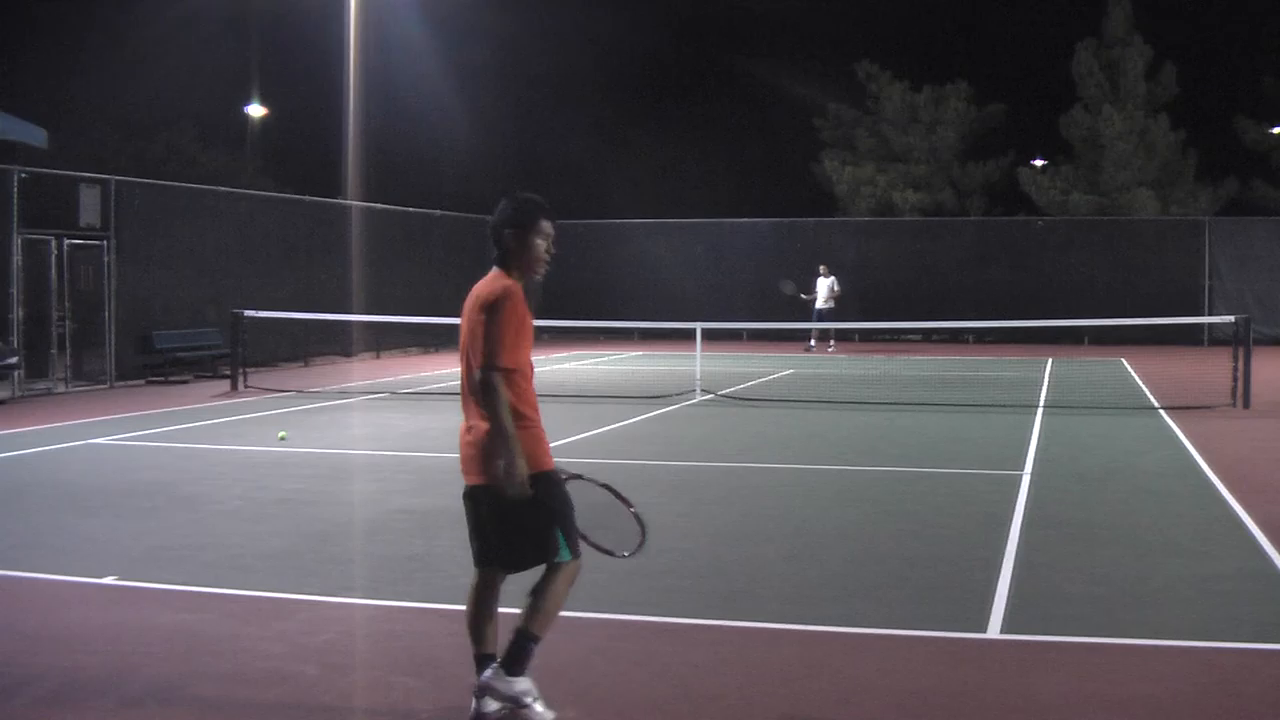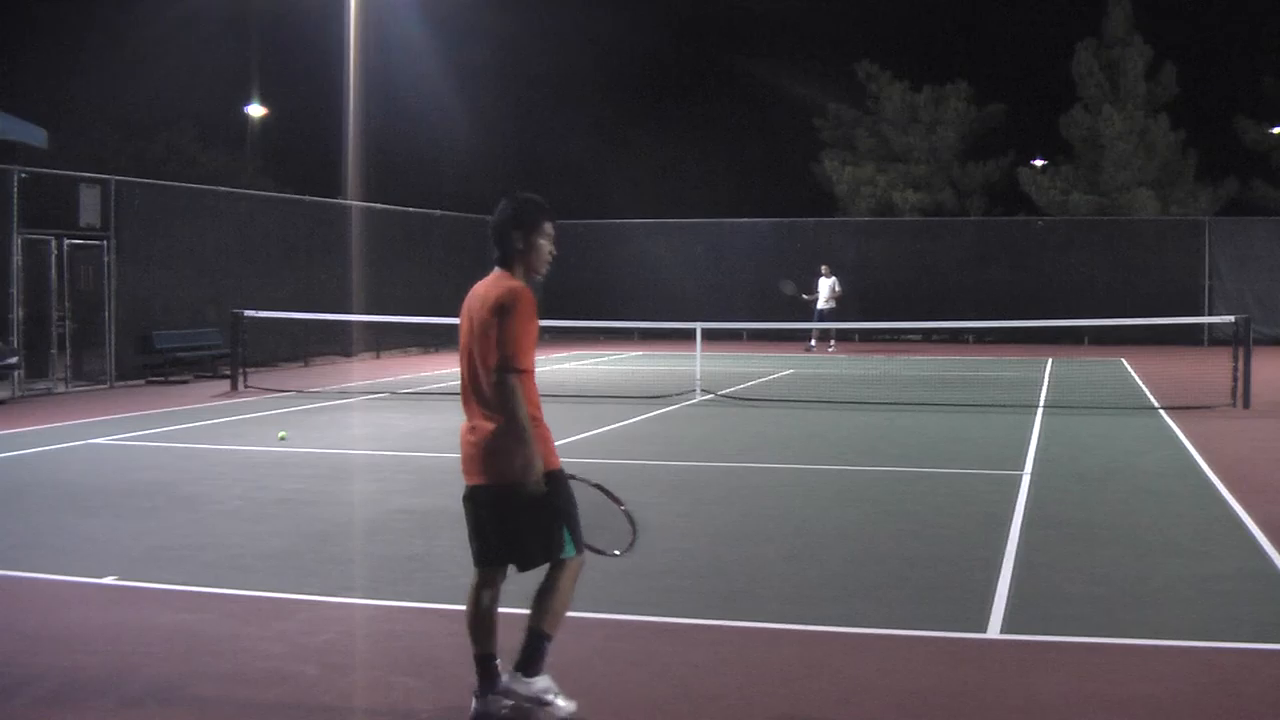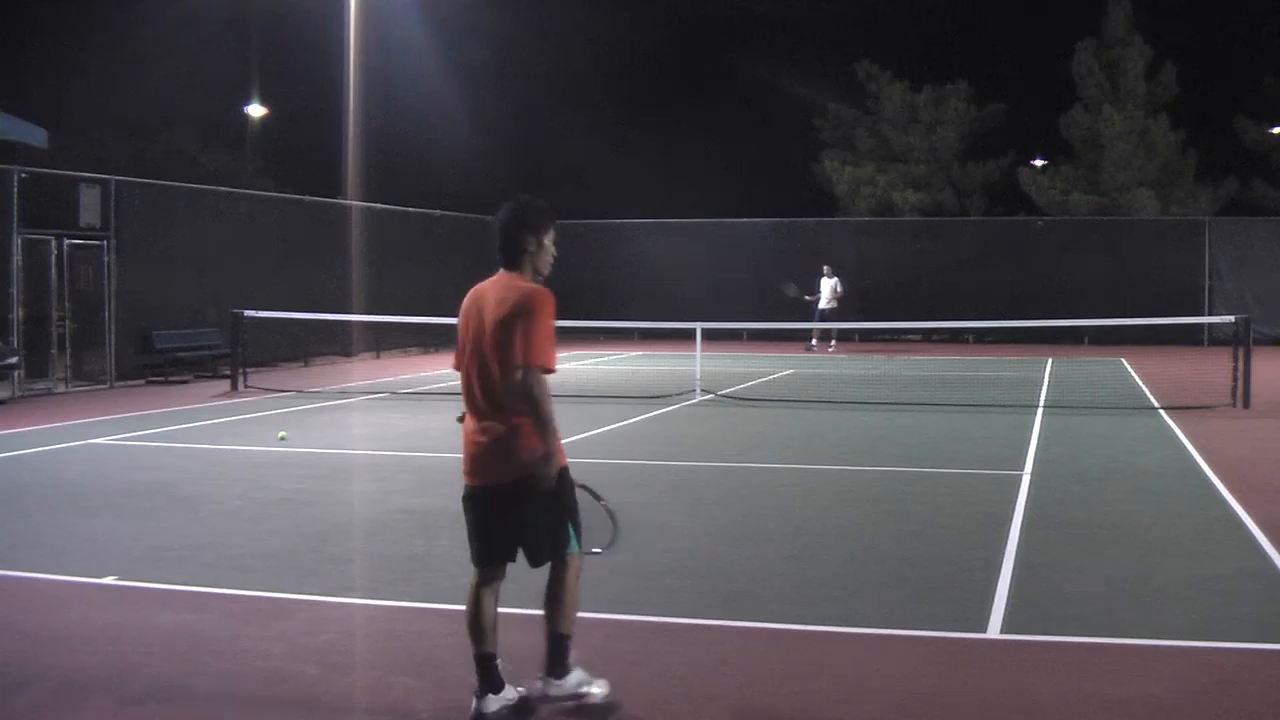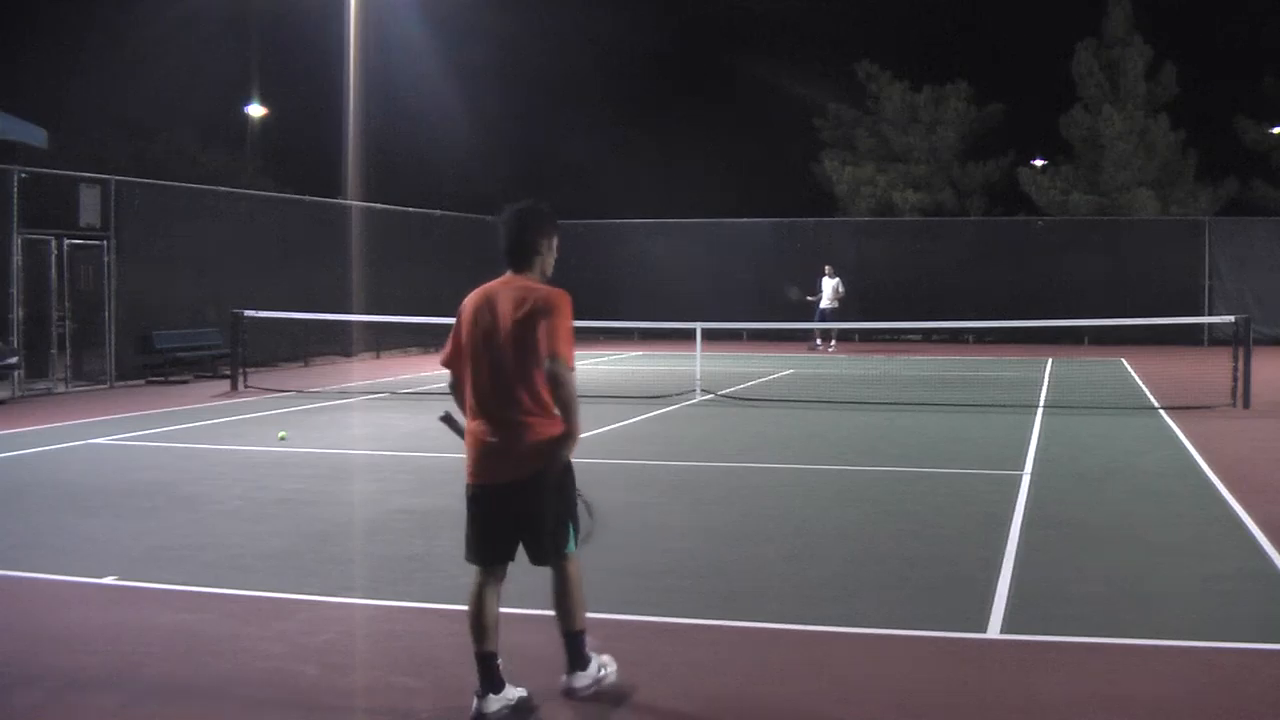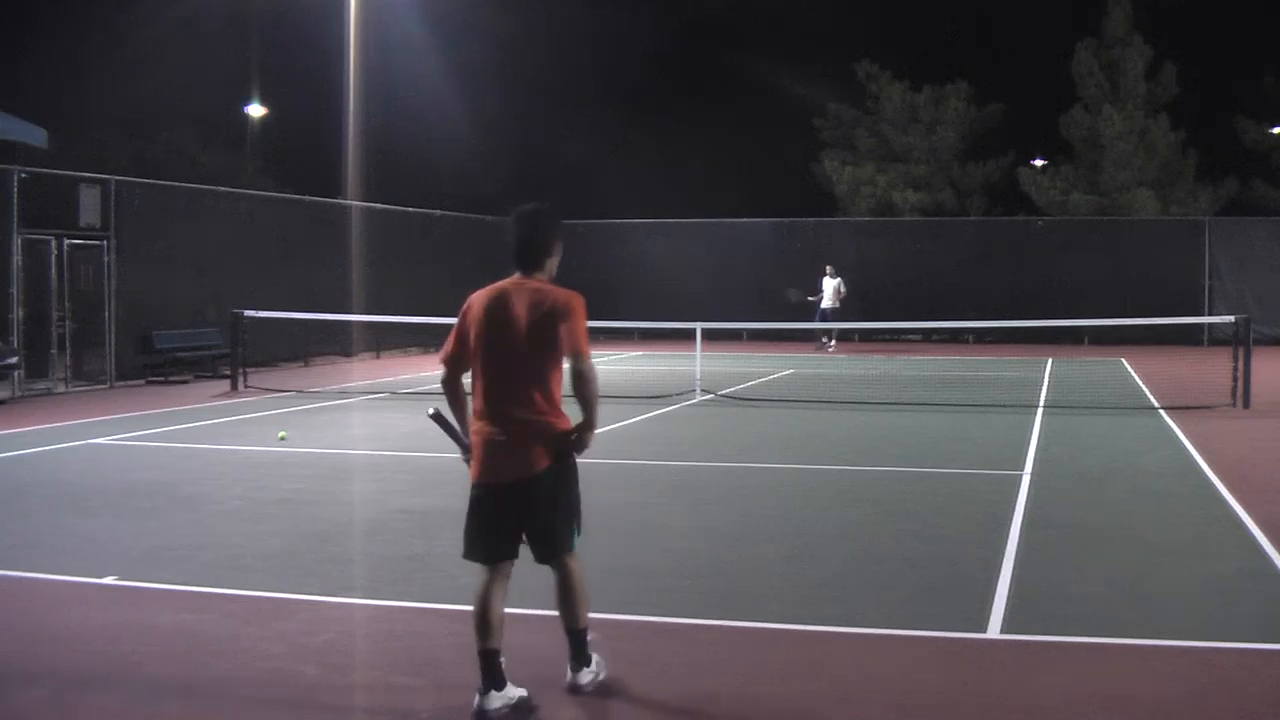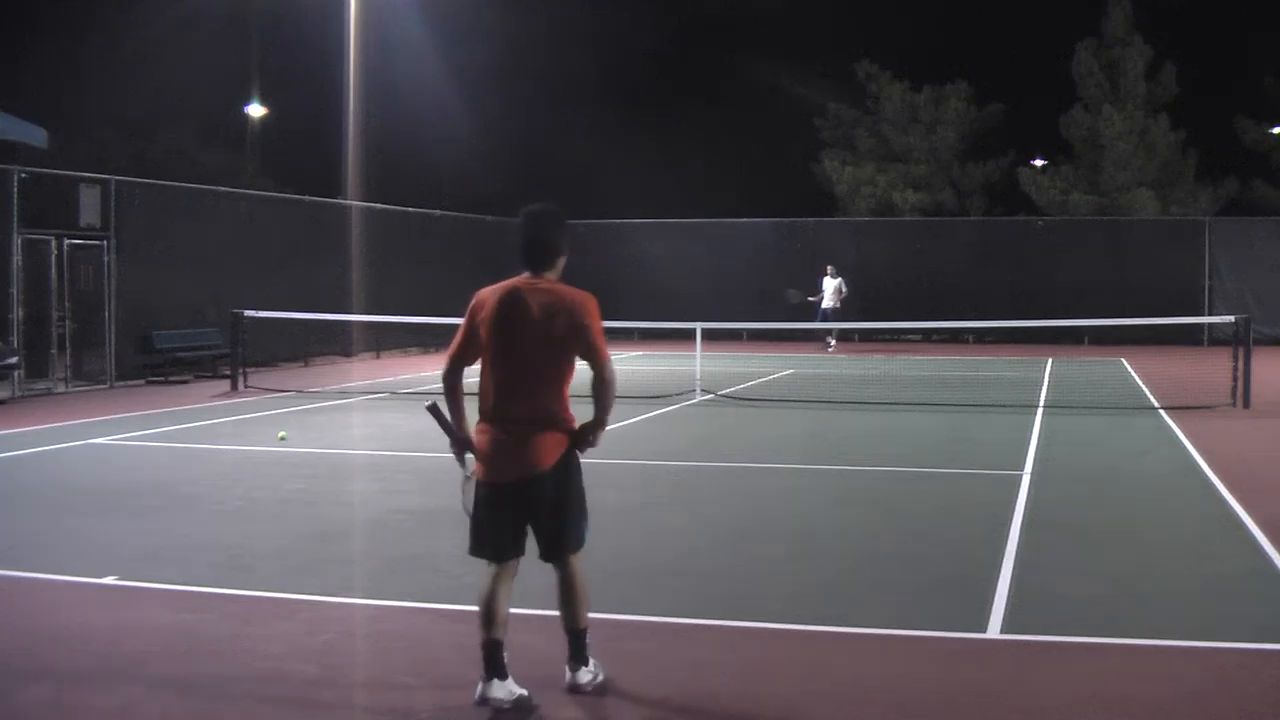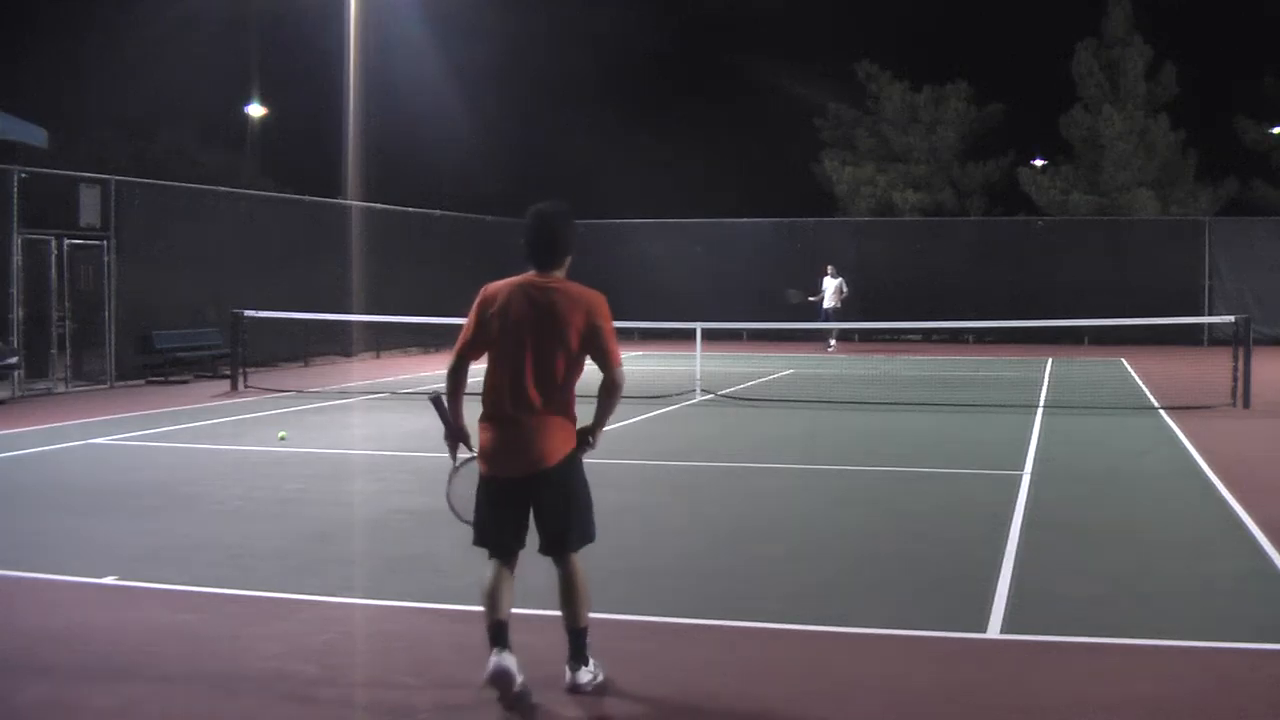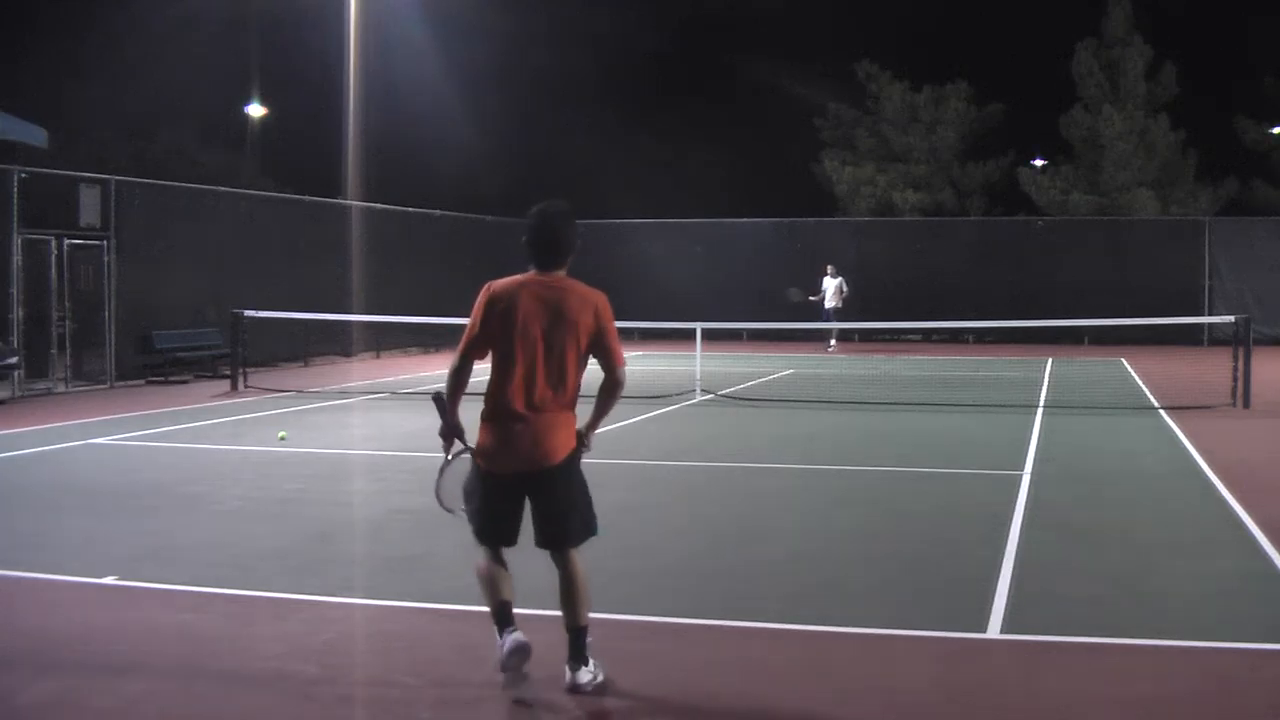
dt=0.1s
person 1, frame 1
left shoulder: (484, 291)
right shoulder: (506, 294)
right elbow: (493, 381)
right wrist: (514, 455)
left hip: (479, 456)
right hip: (513, 458)
left knee: (489, 572)
right knee: (564, 562)
right ankle: (507, 672)
person 1, frame 2
left shoulder: (480, 291)
right shoulder: (515, 294)
right elbow: (506, 382)
right wrist: (529, 452)
left hip: (481, 456)
right hip: (516, 457)
left knee: (488, 573)
right knee: (568, 558)
right ankle: (527, 673)
person 1, frame 3
left shoulder: (475, 297)
right shoulder: (532, 298)
right elbow: (530, 379)
right wrist: (548, 444)
left hip: (480, 454)
right hip: (526, 454)
left knee: (487, 572)
right knee: (565, 560)
right ankle: (557, 673)
person 1, frame 4
left shoulder: (474, 300)
right shoulder: (548, 300)
left elbow: (455, 376)
right elbow: (559, 374)
right wrist: (571, 432)
left hip: (484, 453)
right hip: (536, 451)
left knee: (489, 572)
right knee: (564, 559)
right ankle: (580, 666)
person 1, frame 5
left shoulder: (478, 302)
right shoulder: (563, 304)
left elbow: (450, 377)
right elbow: (583, 375)
left wrist: (469, 429)
right wrist: (586, 428)
left hip: (490, 453)
right hip: (544, 452)
left knee: (494, 570)
right knee: (565, 560)
right ankle: (581, 664)
person 1, frame 6
left shoulder: (486, 300)
right shoulder: (577, 304)
left elbow: (451, 372)
right elbow: (604, 377)
left wrist: (461, 428)
right wrist: (596, 426)
left hip: (494, 452)
right hip: (550, 450)
left knee: (502, 566)
right knee: (567, 559)
left ankle: (494, 677)
right ankle: (580, 665)
person 1, frame 7
left shoulder: (493, 296)
right shoulder: (588, 303)
left elbow: (457, 367)
right elbow: (614, 378)
left wrist: (455, 423)
right wrist: (594, 430)
left hip: (498, 448)
right hip: (555, 449)
left knee: (503, 560)
right knee: (567, 557)
left ankle: (501, 652)
right ankle: (580, 664)
person 1, frame 8
left shoulder: (497, 293)
right shoulder: (591, 302)
left elbow: (463, 364)
right elbow: (616, 377)
left wrist: (450, 418)
right wrist: (590, 428)
left hip: (497, 444)
right hip: (556, 446)
left knee: (490, 549)
right knee: (567, 555)
left ankle: (508, 631)
right ankle: (579, 664)
